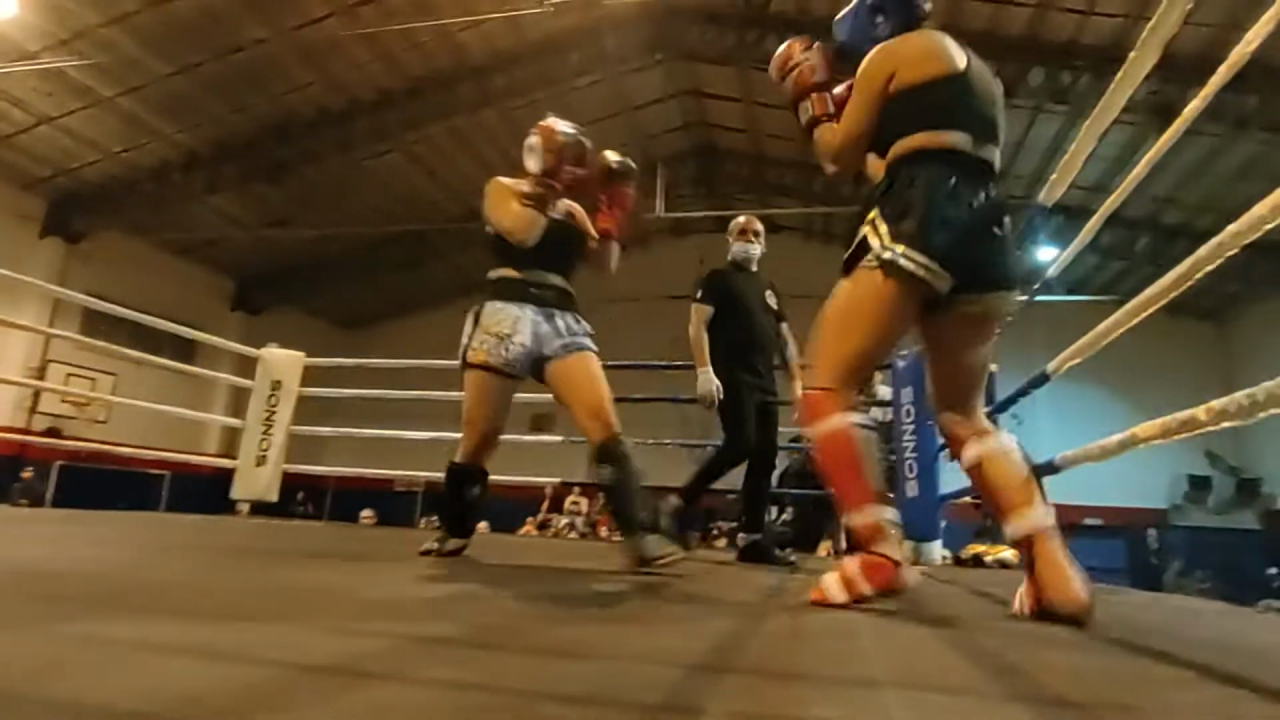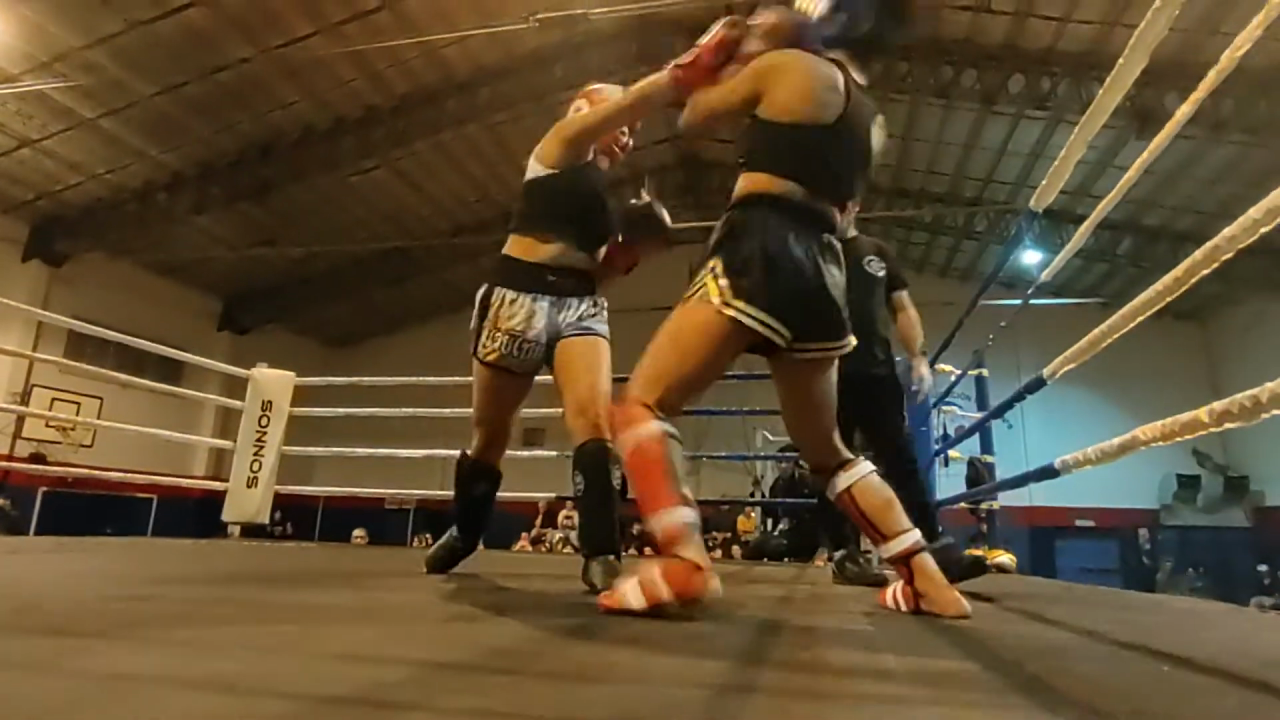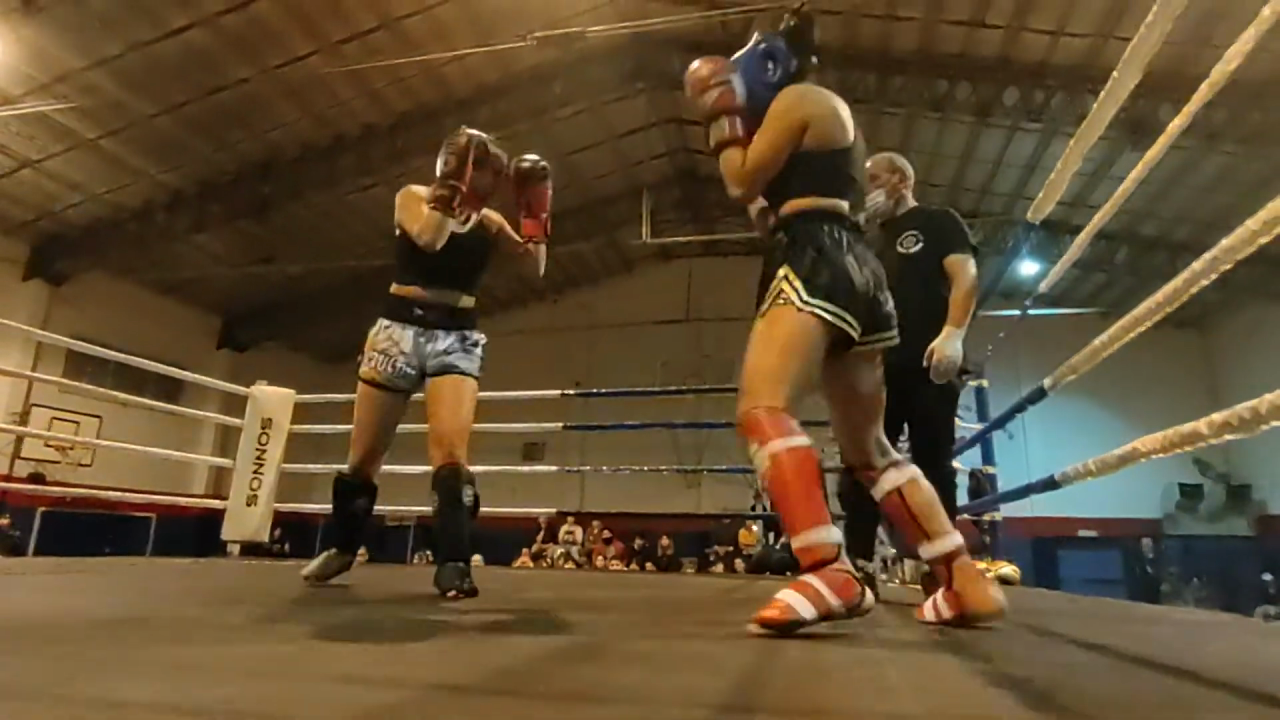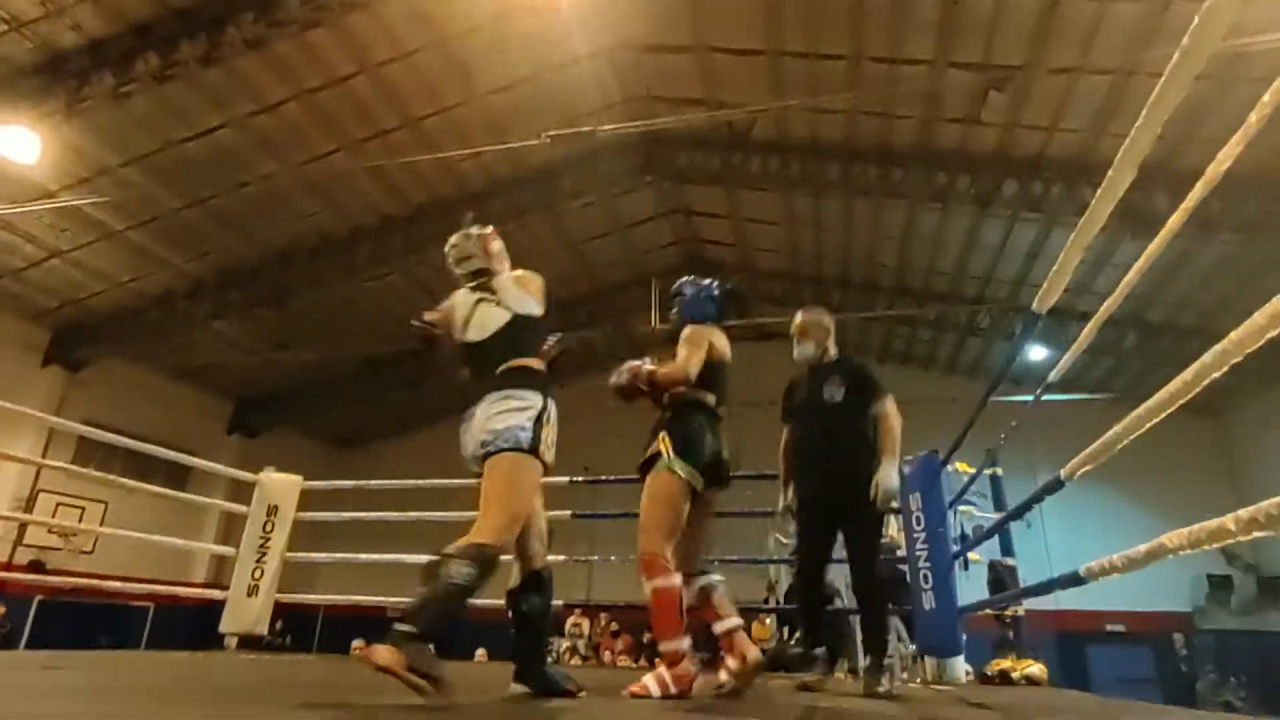
dt=1s
person 1, frame 1
left shoulder: (892, 53)
right shoulder: (979, 74)
left elbow: (838, 153)
left wrist: (811, 96)
left hip: (919, 220)
right hip: (984, 231)
left knee: (825, 386)
right knee: (963, 417)
left ankle: (879, 551)
right ankle: (1051, 569)
person 1, frame 2
left shoulder: (786, 65)
right shoulder: (873, 123)
left elbow: (693, 116)
left wrist: (749, 57)
left hip: (755, 264)
right hip: (820, 275)
left knee: (638, 405)
right knee: (826, 449)
left ankle: (682, 562)
right ankle: (928, 583)
person 1, frame 3
left shoulder: (797, 99)
right shoulder: (835, 114)
left elbow: (741, 183)
left wrist: (721, 118)
left hip: (812, 267)
right hip: (855, 270)
left knee: (761, 410)
right knee: (868, 445)
left ankle: (829, 570)
right ankle: (964, 581)
person 1, frame 4
left shoulder: (700, 331)
right shoulder: (717, 346)
left elbow: (682, 373)
left wrist: (642, 373)
right wrist: (657, 390)
left hip: (682, 444)
right hip: (708, 446)
left knee: (653, 551)
right knee: (688, 560)
left ankle: (676, 667)
right ankle: (740, 649)
person 2, frame 1
left shoulder: (572, 211)
right shoulder: (501, 190)
left elbow: (605, 263)
right elbow: (523, 234)
left wrist: (616, 199)
right wrist: (551, 183)
left hip: (562, 321)
right hip: (506, 316)
left knee: (603, 422)
right knee: (478, 437)
left ankle: (640, 534)
right ankle: (456, 527)
person 2, frame 2
left shoulder: (603, 189)
right shoulder: (561, 146)
right elbow: (629, 99)
left wrist: (639, 240)
left hip: (579, 306)
right hip: (518, 298)
left knee: (593, 422)
right knee: (489, 437)
left ankle: (602, 556)
right ankle: (464, 530)
person 2, frame 3
left shoulder: (490, 222)
right shoulder: (413, 196)
left elbow: (533, 268)
right elbow: (428, 237)
left wrist: (535, 206)
right wrist: (451, 186)
left hip: (456, 340)
right hip: (399, 332)
left knee: (449, 448)
right knee: (363, 455)
left ankle: (452, 564)
right ankle: (343, 546)
person 2, frame 4
left shoulder: (453, 309)
right shoulder: (528, 283)
left hip: (483, 415)
right hip: (521, 411)
left knee: (532, 549)
right knee: (493, 535)
left ankle: (532, 665)
right ankle: (406, 636)
person 3, frame 1
left shoulder: (768, 288)
right shoulder: (717, 278)
left elbow: (784, 337)
right elbow: (697, 325)
left wrist: (797, 380)
right wrist: (705, 371)
left hip: (764, 384)
right hip: (730, 380)
left knee: (765, 457)
right knee: (742, 444)
left ankle: (753, 537)
right ankle: (683, 505)
person 3, frame 2
left shoulder: (877, 251)
left elbow: (902, 308)
left wrist: (919, 357)
left hip: (878, 371)
left knee: (901, 460)
left ankle: (936, 546)
right ankle: (845, 555)
person 3, frame 3
left shoulder: (938, 224)
left elbow: (966, 276)
left wrist: (952, 332)
left hip: (929, 368)
right hip: (876, 368)
left knee: (933, 467)
right ankle: (859, 563)
person 3, frame 4
left shoulder: (855, 374)
right shoulder: (795, 388)
left elbow: (888, 417)
right elbow: (789, 442)
left wrist: (889, 465)
right wrist: (786, 488)
left hip: (859, 490)
right hip: (814, 494)
left knee: (865, 572)
right knee: (808, 574)
left ankle: (876, 664)
right ankle: (819, 656)
